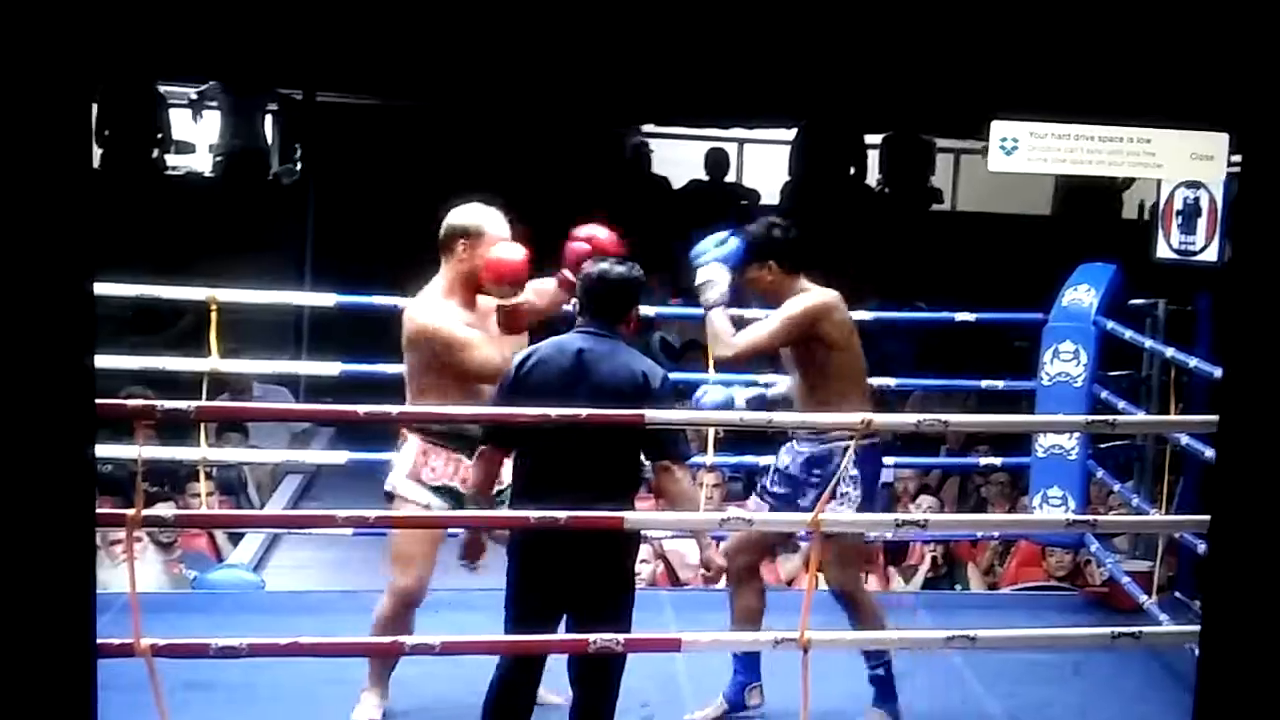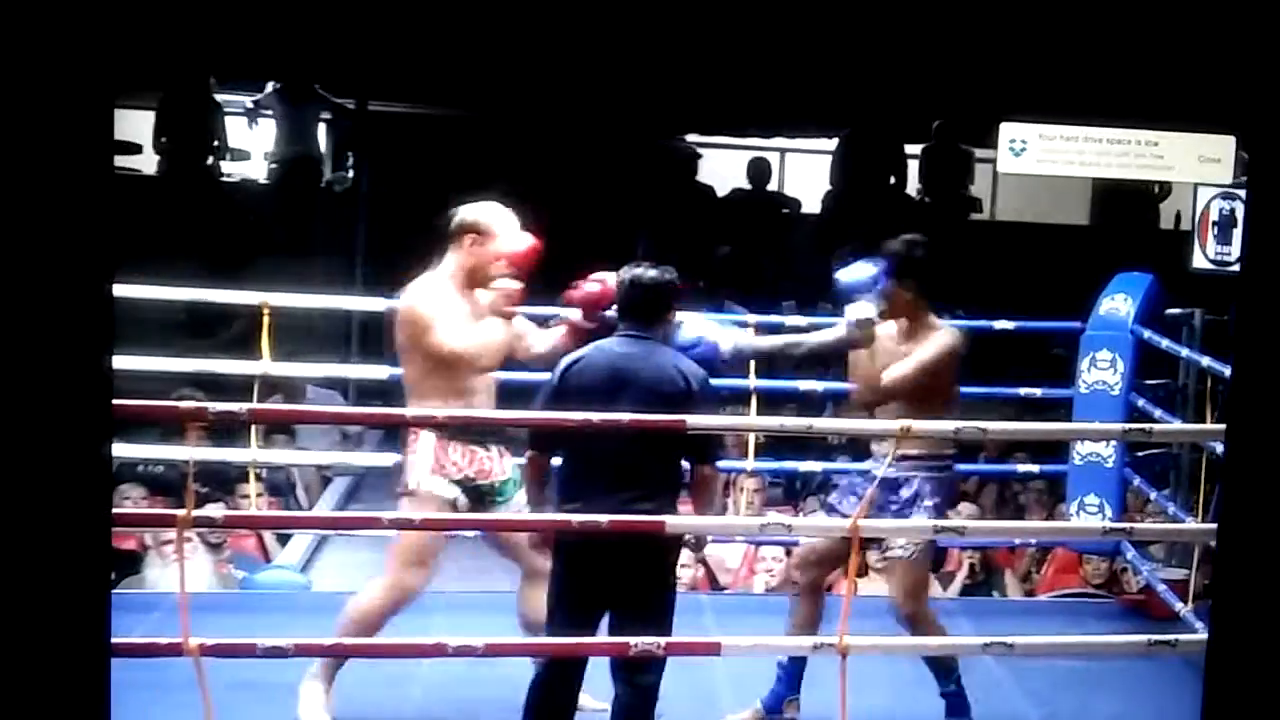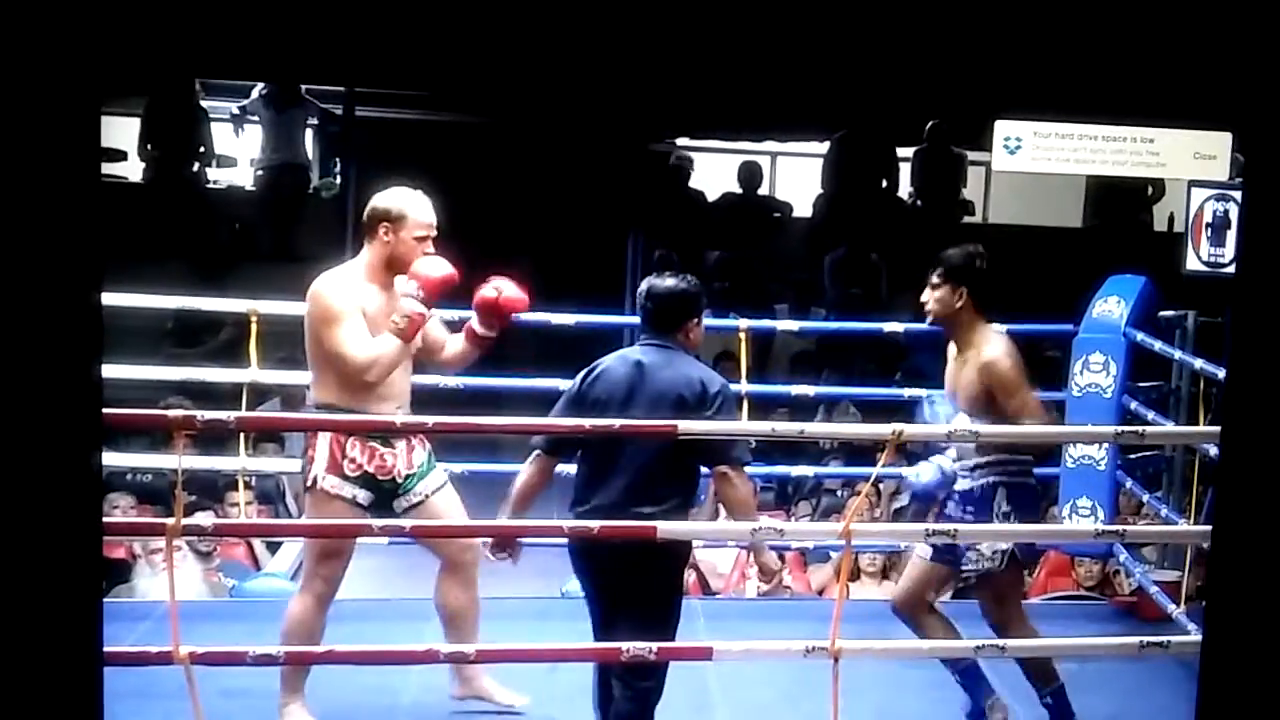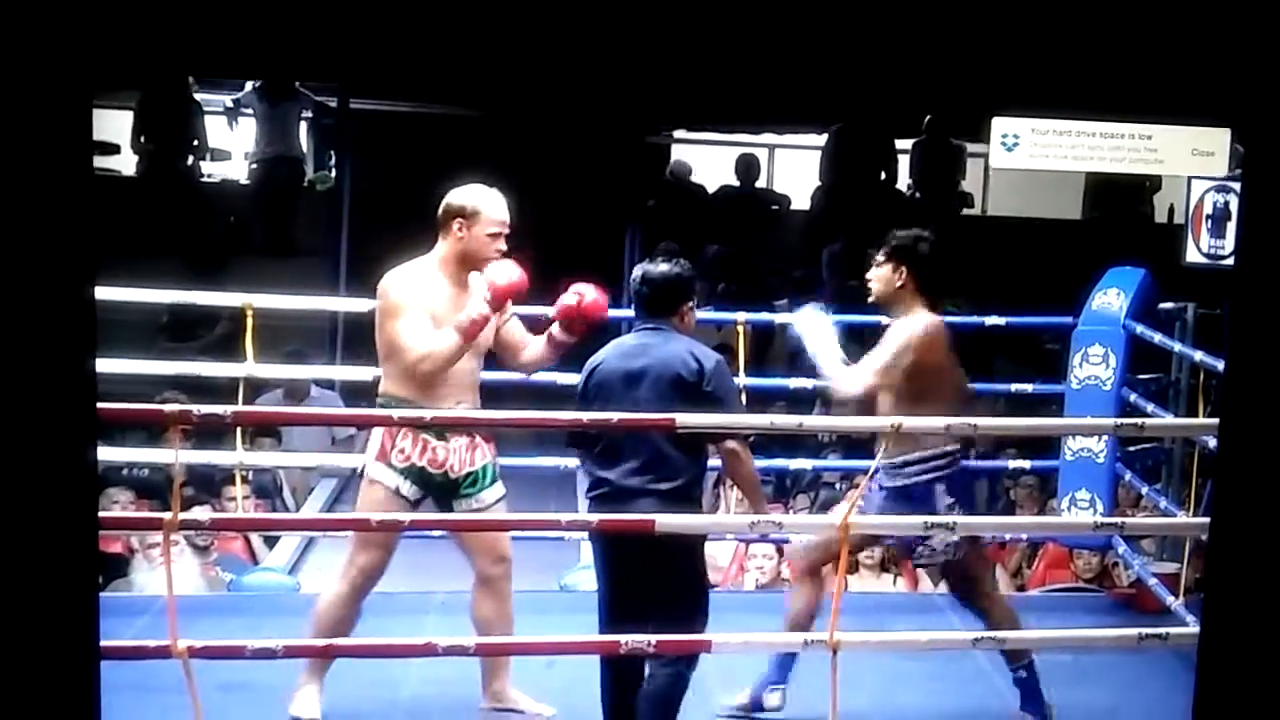
dt=0.5s
person 1, frame 1
left shoulder: (486, 297)
right shoulder: (431, 317)
right elbow: (500, 367)
left wrist: (568, 277)
right wrist: (516, 319)
right hip: (432, 457)
right knee: (407, 587)
person 1, frame 2
left shoulder: (485, 300)
right shoulder: (423, 299)
left elbow: (535, 346)
right elbow: (475, 356)
left wrist: (581, 318)
right wrist: (498, 313)
left hip: (488, 452)
right hip: (439, 451)
left knee: (543, 562)
right knee: (405, 580)
person 1, frame 3
left shoulder: (410, 288)
right shoulder: (334, 290)
left elbow: (450, 357)
right elbow: (365, 368)
left wrist: (482, 326)
right wrist: (406, 323)
left hip: (403, 447)
right hip: (346, 449)
left knee: (463, 552)
right knee: (321, 581)
person 1, frame 4
left shoulder: (487, 287)
right shoulder: (403, 284)
left elbow: (525, 357)
right elbow: (420, 364)
left wrist: (562, 331)
right wrist: (469, 325)
left hip: (467, 445)
right hip: (405, 441)
left knee: (497, 564)
right knee: (363, 568)
person 2, frame 1
left shoulder: (810, 306)
right shoulder: (800, 307)
left elbow: (729, 351)
left wrist: (715, 296)
right wrist: (745, 397)
left hip: (845, 455)
right hip: (804, 452)
left knee: (845, 582)
right knee: (739, 555)
person 2, frame 2
left shoulder: (944, 342)
right shoulder: (883, 328)
left elbow: (870, 394)
left hip: (920, 480)
right hip: (877, 472)
left knee: (908, 606)
right knee: (806, 567)
person 2, frame 3
left shoulder: (994, 352)
right shoulder: (959, 345)
left elbow: (1038, 430)
left wrist: (961, 454)
right wrist: (942, 466)
left hip: (999, 494)
right hip: (962, 489)
left knee: (1003, 617)
right knee: (908, 597)
person 2, frame 4
left shoulder: (916, 330)
right shoulder: (913, 329)
left elbow: (854, 388)
right elbow: (957, 393)
left wrist: (819, 342)
left hip: (929, 482)
right hip: (893, 478)
left knee: (975, 591)
right knee: (805, 560)
person 3, frame 1
left shoulder: (530, 362)
right shoulder: (646, 376)
left elbow: (491, 452)
right elbow: (670, 468)
right wrist: (702, 540)
left hip: (534, 530)
right hip: (606, 536)
left knee: (520, 655)
right knee: (596, 665)
person 3, frame 2
left shoulder: (574, 366)
right shoulder: (688, 377)
left elbow: (538, 456)
right elbow: (704, 470)
left wrist: (542, 514)
left hip: (579, 530)
right hip: (648, 535)
left knee: (562, 653)
right knee: (639, 665)
person 3, frame 3
left shoulder: (600, 372)
right shoulder: (705, 385)
left elbow: (545, 454)
right elbow: (728, 474)
left wrist: (509, 518)
right wrist: (758, 546)
left hip: (591, 534)
right hip: (656, 542)
left knee: (612, 650)
right knee: (640, 669)
person 3, frame 4
left shoulder: (599, 362)
right shoulder: (701, 362)
left elbow: (580, 446)
right elbow: (730, 447)
right wrist: (761, 509)
left hip: (609, 517)
right hip: (672, 519)
left knee: (619, 640)
